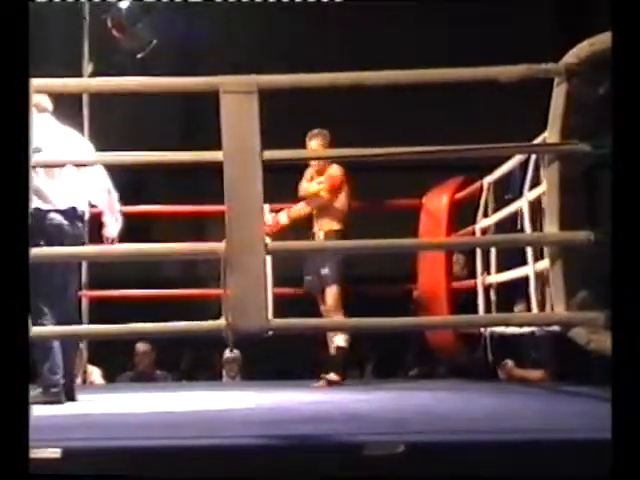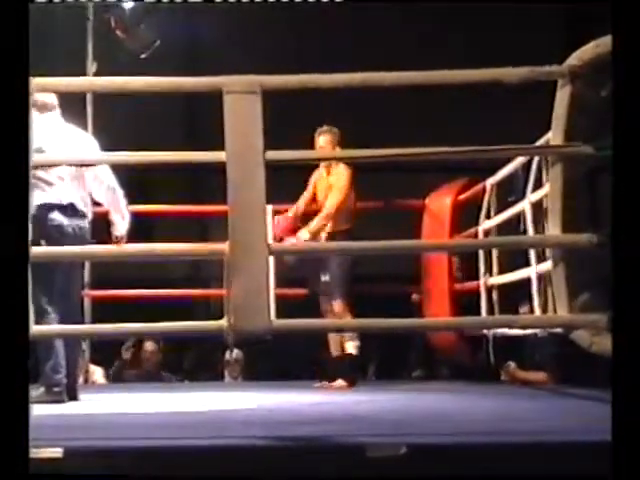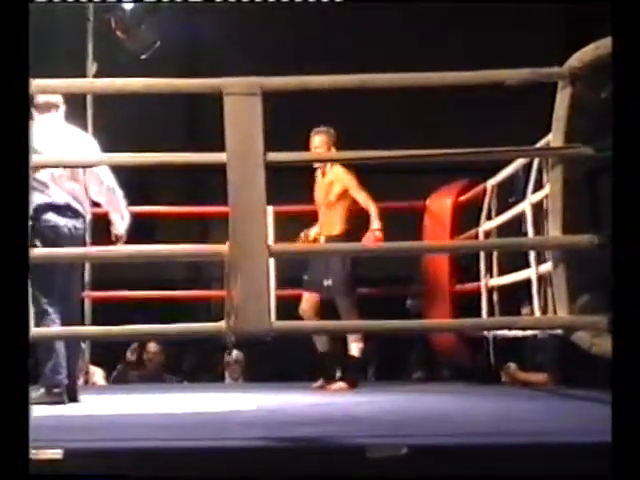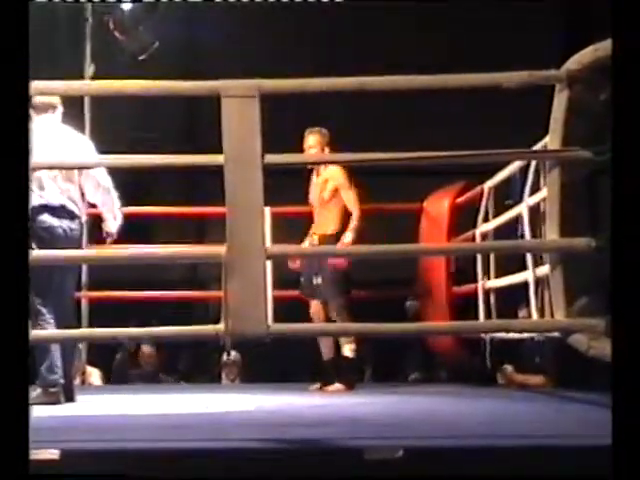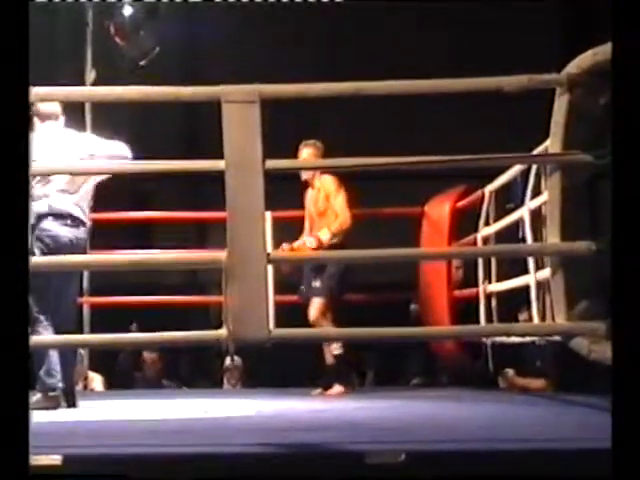
dt=0.3s
person 1, frame 1
left shoulder: (34, 135)
right shoulder: (75, 139)
right elbow: (100, 183)
right wrist: (111, 221)
left hip: (43, 221)
right hip: (73, 224)
left knee: (44, 305)
right knee: (67, 305)
left ankle: (51, 383)
right ankle: (67, 383)
person 1, frame 2
left shoulder: (34, 133)
right shoulder: (81, 137)
right elbow: (105, 181)
right wrist: (120, 220)
left hip: (46, 220)
right hip: (77, 222)
left knee: (48, 303)
right knee: (70, 303)
left ankle: (54, 383)
right ankle: (70, 381)
person 1, frame 3
left shoulder: (32, 135)
right shoulder: (81, 138)
right elbow: (104, 182)
right wrist: (119, 219)
left hip: (44, 221)
right hip: (75, 223)
left knee: (47, 305)
right knee: (70, 305)
left ankle: (54, 384)
right ankle: (69, 383)
person 1, frame 4
left shoulder: (32, 135)
right shoulder: (77, 139)
right elbow: (99, 181)
right wrist: (112, 218)
left hip: (40, 222)
right hip: (70, 225)
left knee: (42, 306)
right knee: (64, 307)
left ankle: (50, 383)
right ankle: (65, 384)
person 1, frame 5
left shoulder: (34, 141)
right shoulder: (81, 141)
right elbow: (122, 154)
right wrist: (92, 175)
left hip: (45, 229)
right hip: (76, 231)
left knee: (40, 313)
right knee: (65, 312)
left ankle: (49, 389)
right ankle: (66, 390)
person 2, frame 1
left shoulder: (336, 172)
right shoulder: (311, 171)
left elbow: (313, 203)
right elbow: (302, 191)
left wrist: (281, 218)
right wrist: (317, 184)
left hip: (335, 240)
right hip: (316, 241)
left knee: (332, 301)
right knee: (325, 308)
left ankle: (338, 367)
right ankle: (333, 368)
person 2, frame 2
left shoulder: (344, 173)
right shoulder: (318, 174)
left elbow: (330, 211)
right elbow: (302, 204)
left wrist: (303, 236)
right wrist: (288, 218)
left hip: (339, 242)
right hip: (322, 243)
left knee: (340, 308)
right knee: (327, 311)
left ankle: (349, 373)
right ankle: (337, 370)
person 2, frame 3
left shoulder: (343, 176)
right shoulder: (318, 176)
left elbow: (370, 205)
left wrist: (375, 227)
right wrist: (311, 232)
right hip: (320, 246)
left knee: (347, 312)
right knee: (306, 310)
left ankle: (351, 375)
right ankle: (328, 368)
person 2, frame 4
left shoulder: (336, 174)
right shoulder: (314, 177)
left elbow: (355, 210)
left wrist: (347, 238)
right wrist: (305, 245)
left hip: (331, 248)
right hip: (314, 249)
left knee: (338, 313)
right knee: (317, 315)
left ankle: (347, 376)
right ankle: (330, 374)
person 2, frame 5
left shoulder: (330, 183)
right shoulder: (308, 193)
left elbow: (345, 219)
left wrist: (321, 238)
right wrist: (293, 247)
right hip: (314, 259)
left knee: (316, 315)
right knee: (323, 319)
left ankle: (343, 374)
right ankle: (332, 378)
